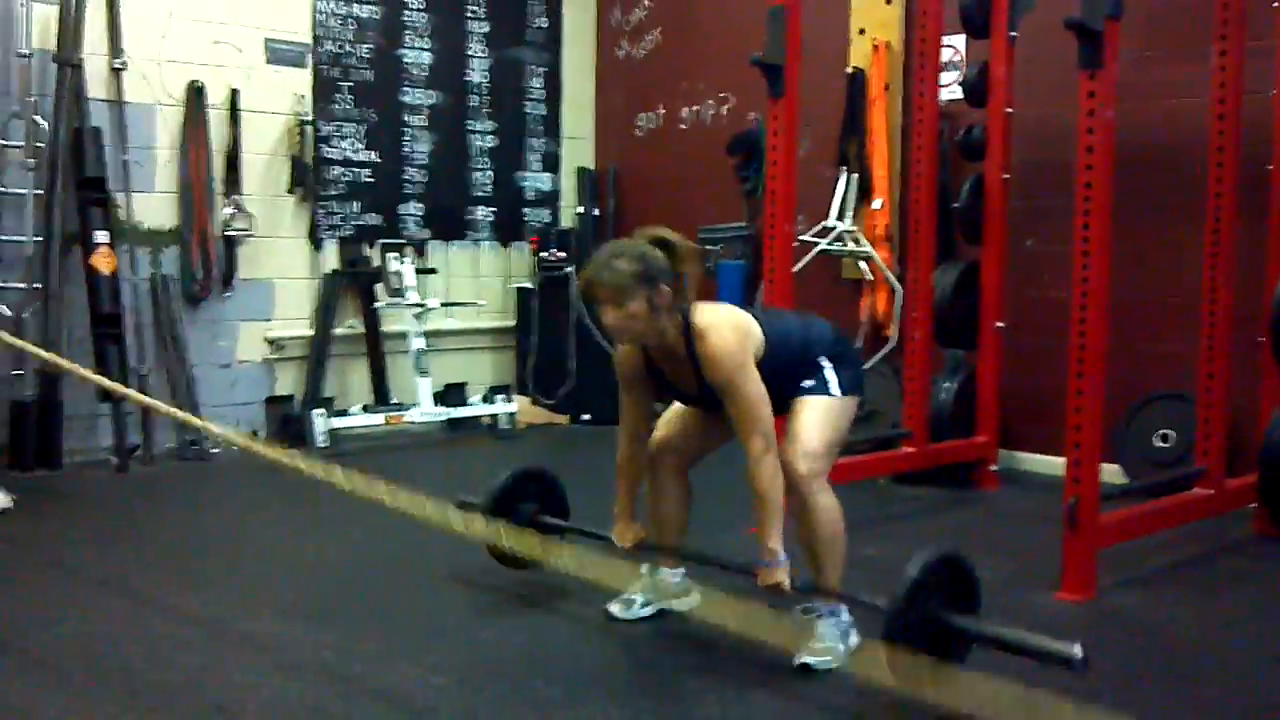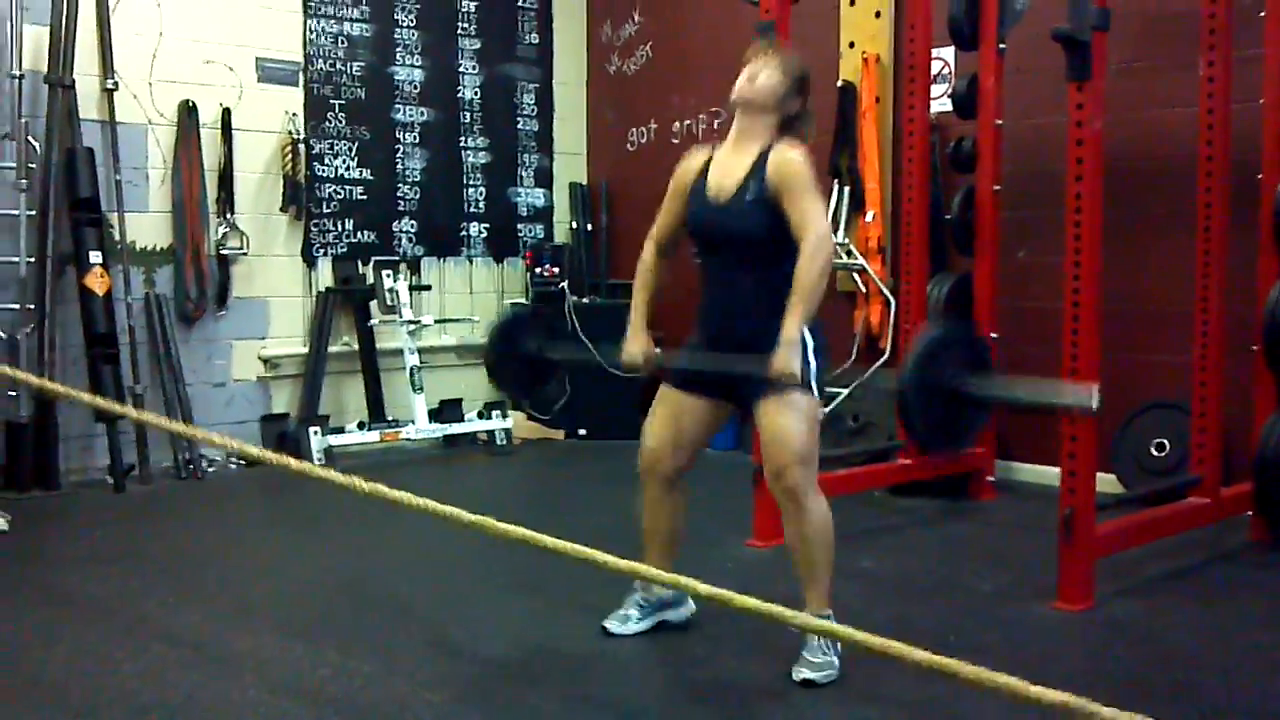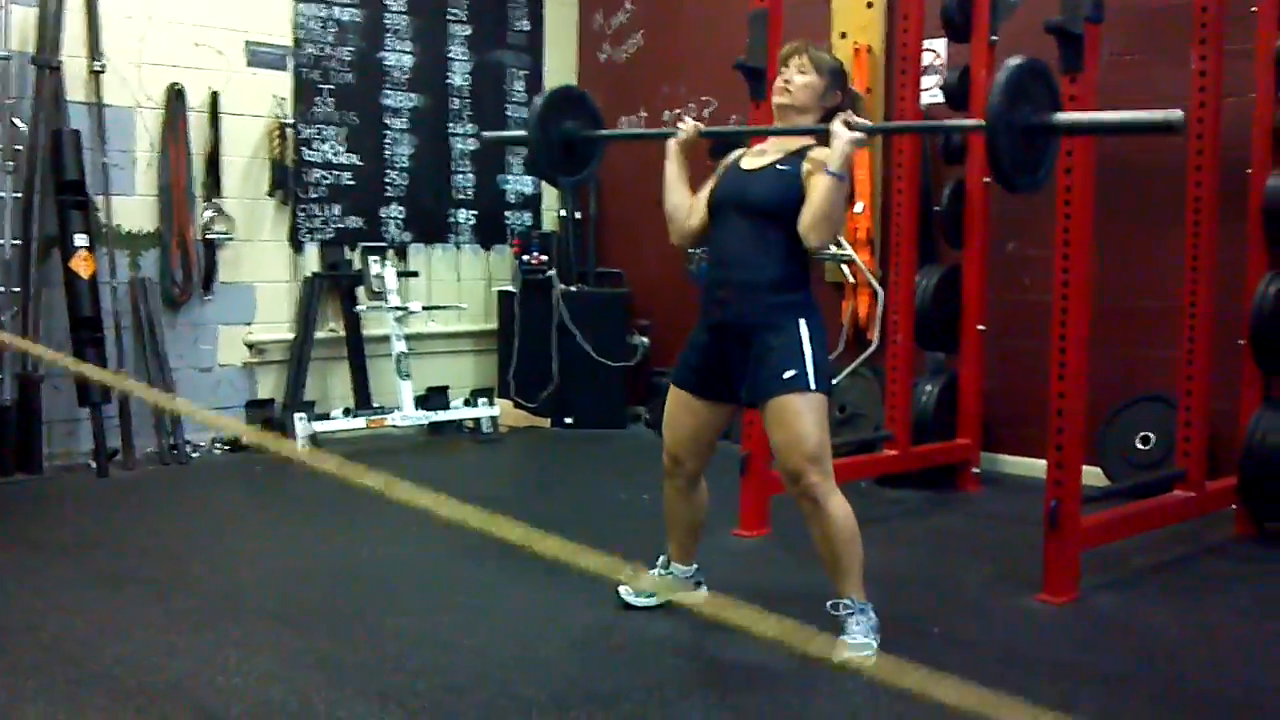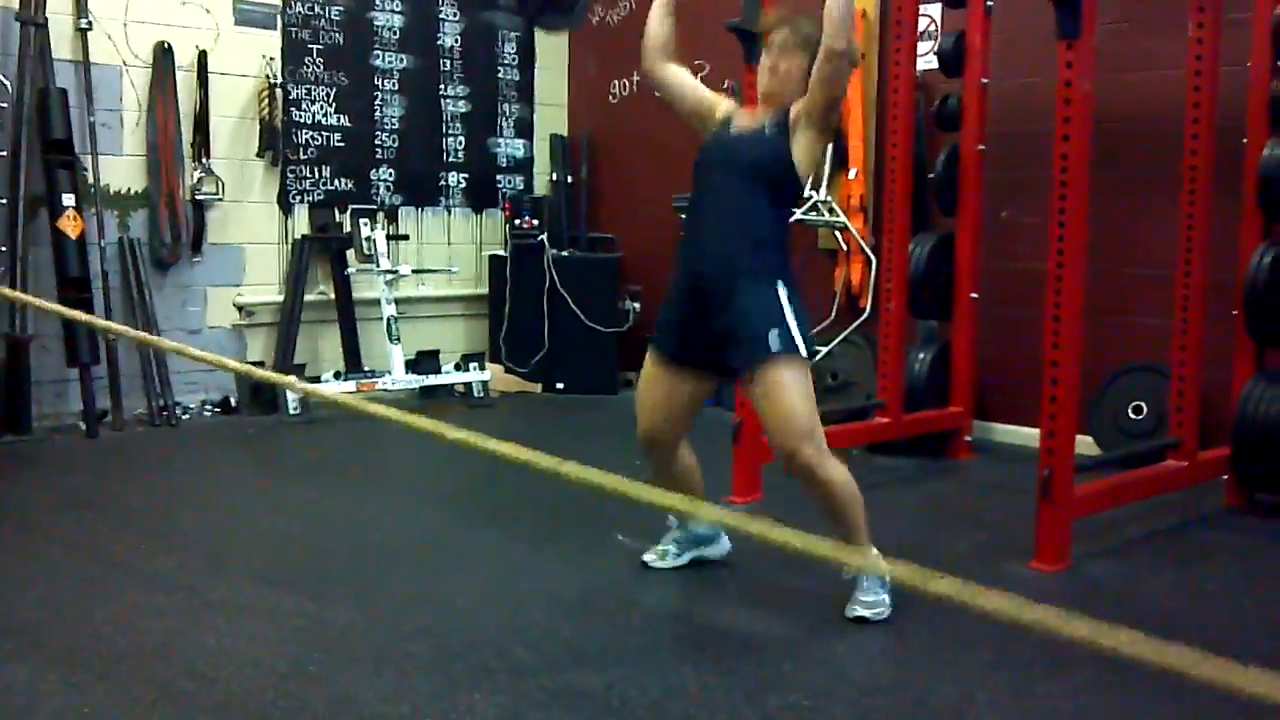
dt=1s
person 1, frame 1
left shoulder: (718, 342)
right shoulder: (633, 352)
left elbow: (761, 450)
right elbow: (634, 436)
left wrist: (773, 552)
right wrist: (625, 518)
left hip: (820, 363)
right hip: (754, 375)
left knee: (803, 471)
right knee: (666, 452)
left ankle: (834, 616)
right ankle: (668, 580)
person 1, frame 2
left shoulder: (787, 162)
right shoulder: (698, 163)
left elbow: (818, 249)
right elbow: (656, 247)
left wrist: (790, 340)
right wrist: (636, 329)
left hip: (777, 342)
right hip: (712, 340)
left knee: (793, 477)
right knee: (656, 466)
left ankle: (818, 626)
right ankle: (664, 593)
person 1, frame 3
left shoulder: (820, 159)
right shoulder: (737, 158)
left elbow: (815, 235)
right elbow: (684, 229)
left wrist: (840, 156)
right wrist: (676, 153)
left hip: (783, 330)
right hip: (716, 328)
left knee: (808, 477)
right knee: (679, 462)
left ankle: (856, 611)
right ankle: (680, 572)
person 1, frame 4
left shoulder: (808, 125)
right shoulder: (728, 118)
left elbow: (837, 55)
right elbow: (657, 61)
left hip: (759, 299)
right hip: (693, 298)
left knee: (802, 454)
right knee: (654, 437)
left ankle: (869, 567)
right ankle: (698, 529)
